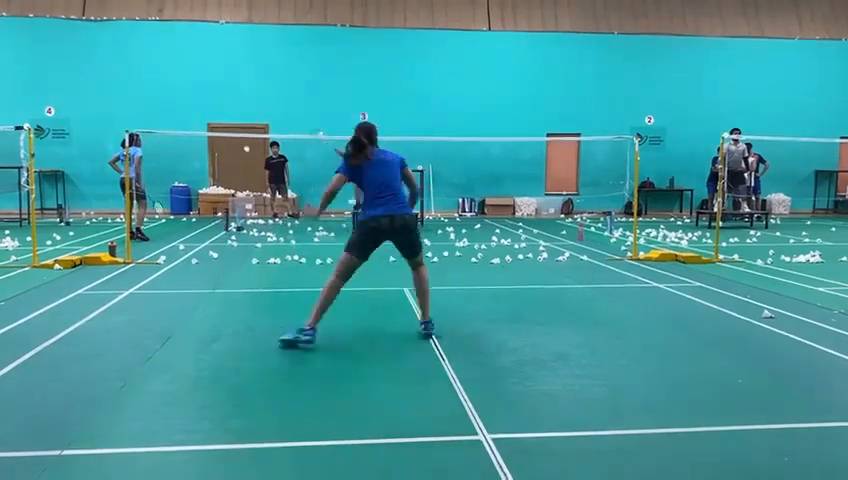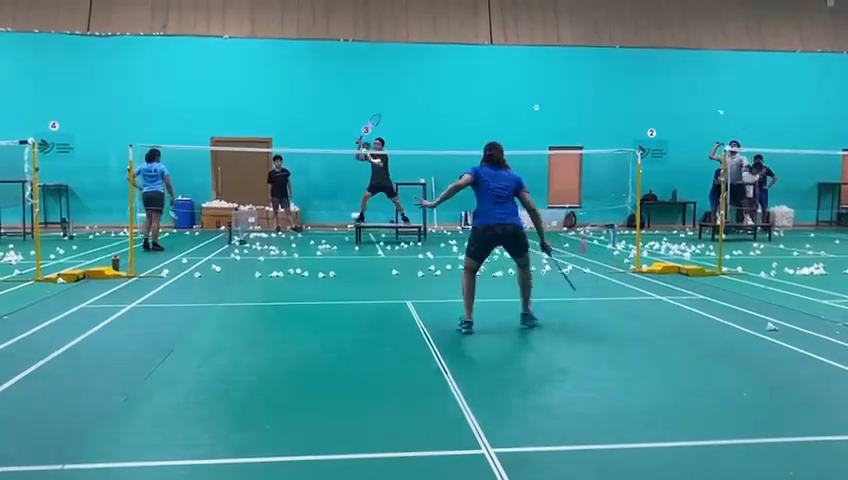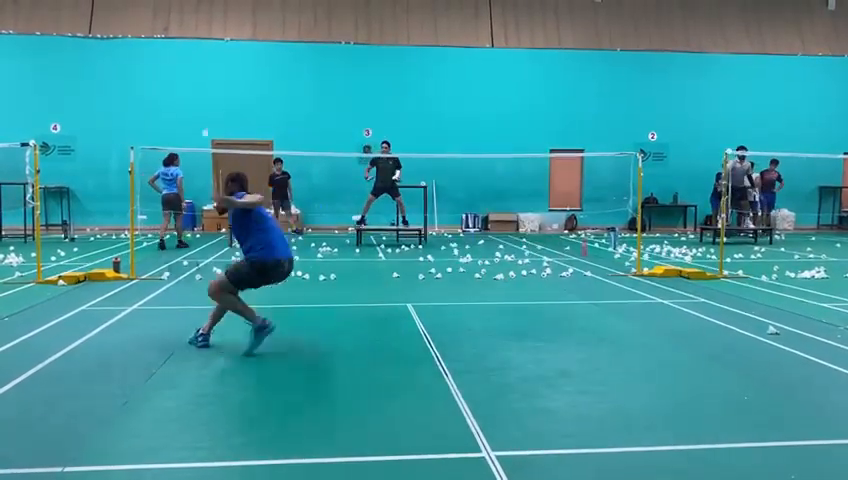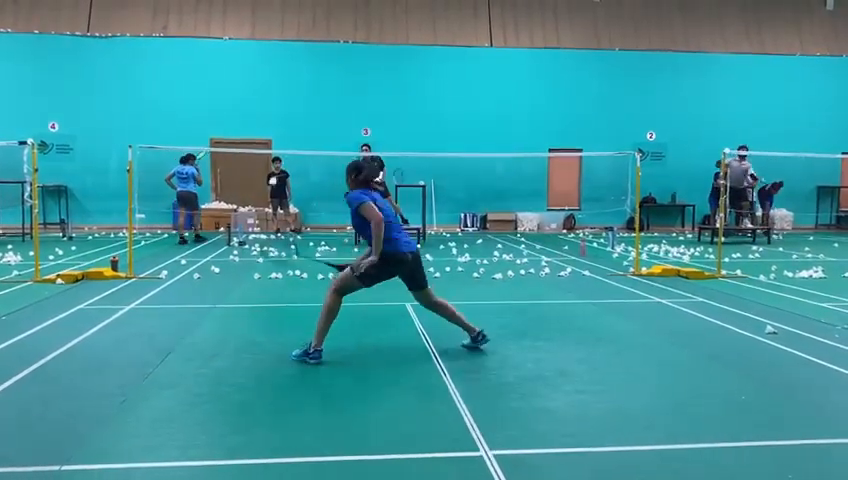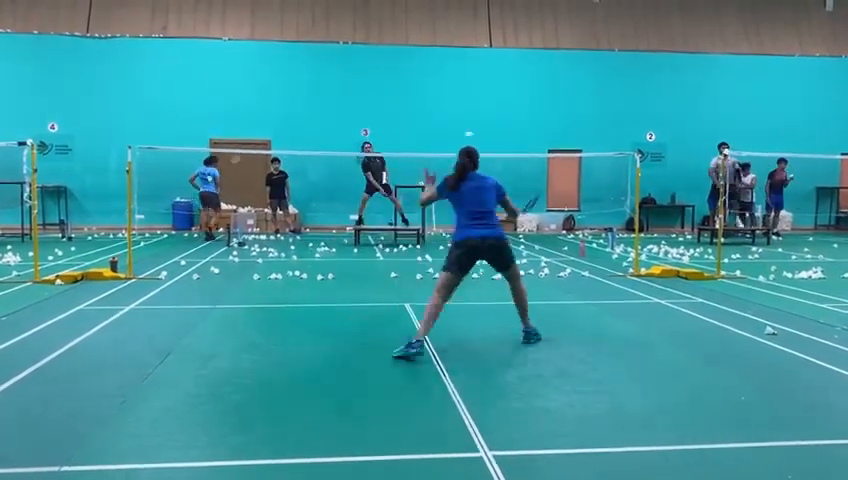
dt=1s
person 1, frame 1
left shoulder: (351, 162)
right shoulder: (395, 157)
left elbow: (331, 190)
right elbow: (415, 190)
left wrist: (318, 211)
left hip: (372, 222)
right hip: (405, 220)
left knee: (339, 276)
right knee: (418, 266)
left ankle: (309, 329)
right ankle: (426, 322)
person 1, frame 2
left shoulder: (477, 171)
right shoulder: (514, 177)
left elbow: (458, 185)
right elbow: (532, 209)
left wrist: (434, 203)
right wrist: (542, 239)
left hip: (484, 228)
right hip: (513, 228)
left knee: (469, 271)
right knee: (524, 266)
left ankle: (467, 321)
right ankle: (526, 313)
person 1, frame 3
left shoulder: (240, 198)
left elbow: (258, 199)
left wrist: (234, 202)
left hip: (266, 263)
right hip: (283, 263)
left knee: (215, 289)
right knee: (227, 287)
left ankle: (258, 323)
right ankle: (206, 332)
person 1, frame 4
left shoulder: (356, 196)
right shoulder: (373, 196)
left elbow: (377, 219)
left wrist: (375, 255)
right wrist: (361, 262)
left hip: (391, 256)
right hip: (410, 254)
left knee: (336, 290)
right knee: (430, 302)
left ankle: (315, 349)
right ankle: (475, 334)
person 1, frame 5
left shoulder: (450, 183)
right shoulder: (492, 183)
left elbow: (423, 201)
right elbow: (513, 213)
left wrist: (429, 185)
right wrist: (511, 214)
left hip: (465, 243)
right hip: (494, 241)
left knee: (440, 293)
right knee: (515, 280)
left ankle: (418, 341)
right ankle: (528, 330)
